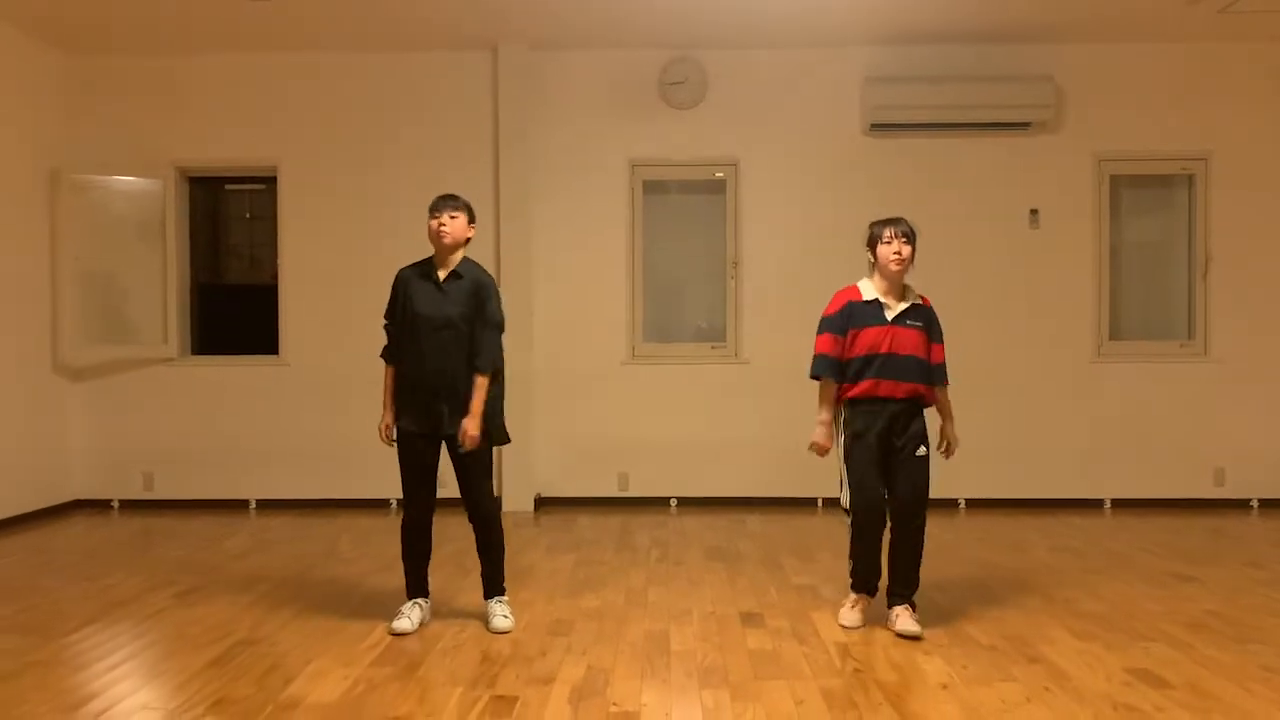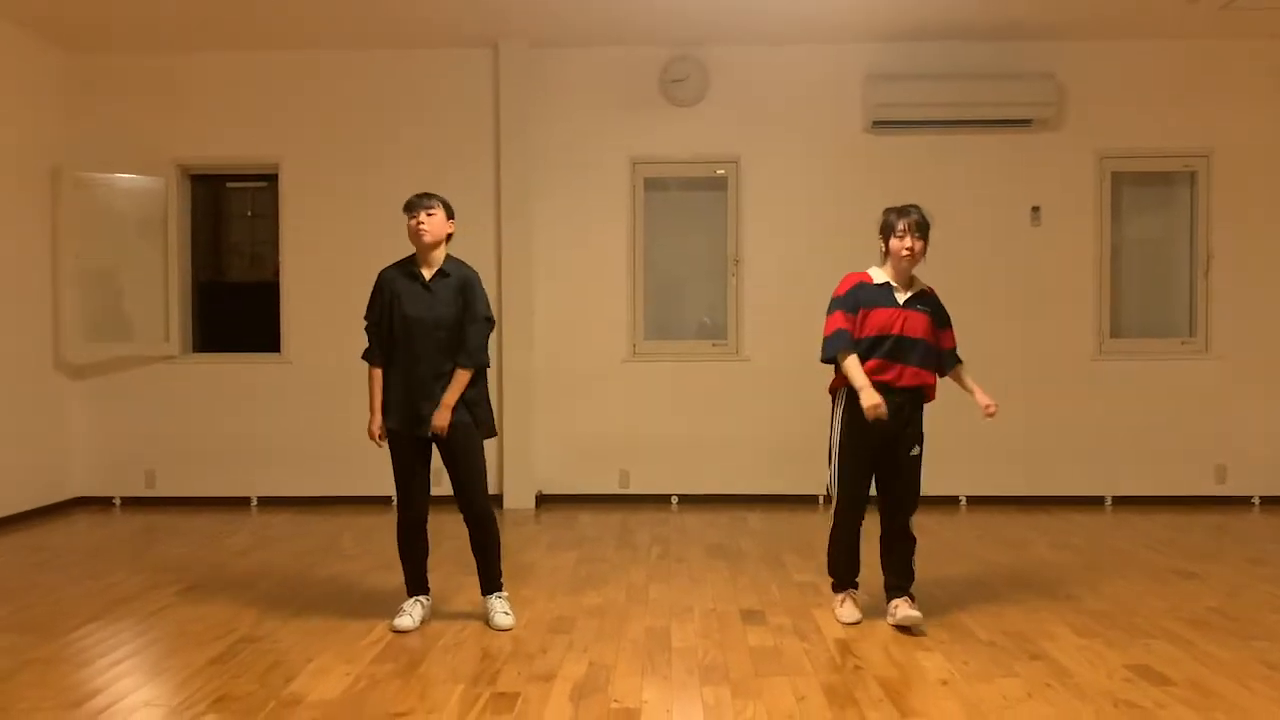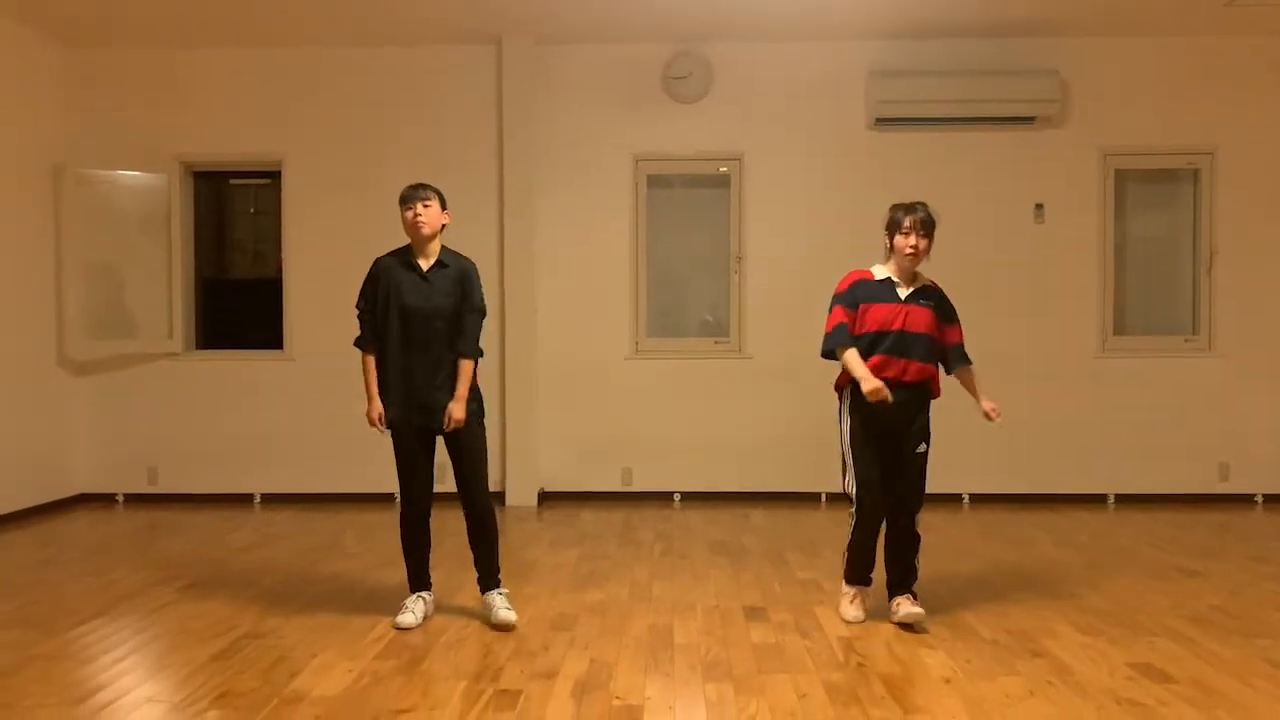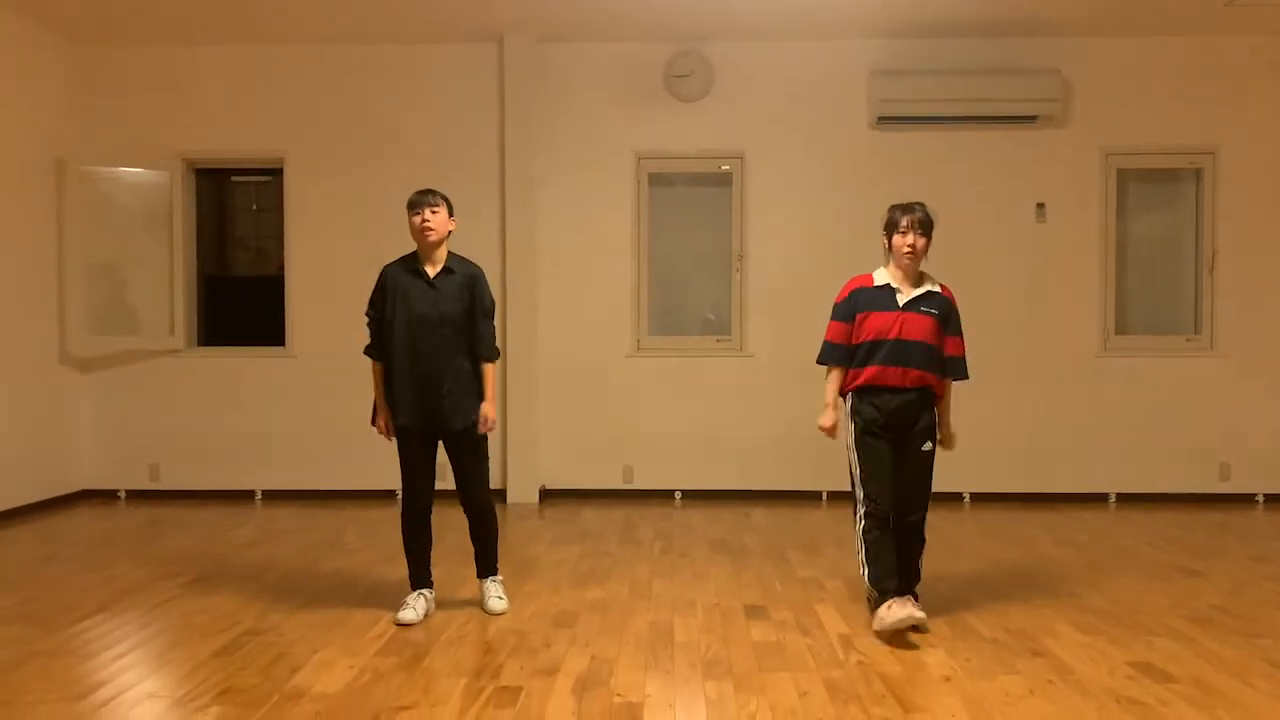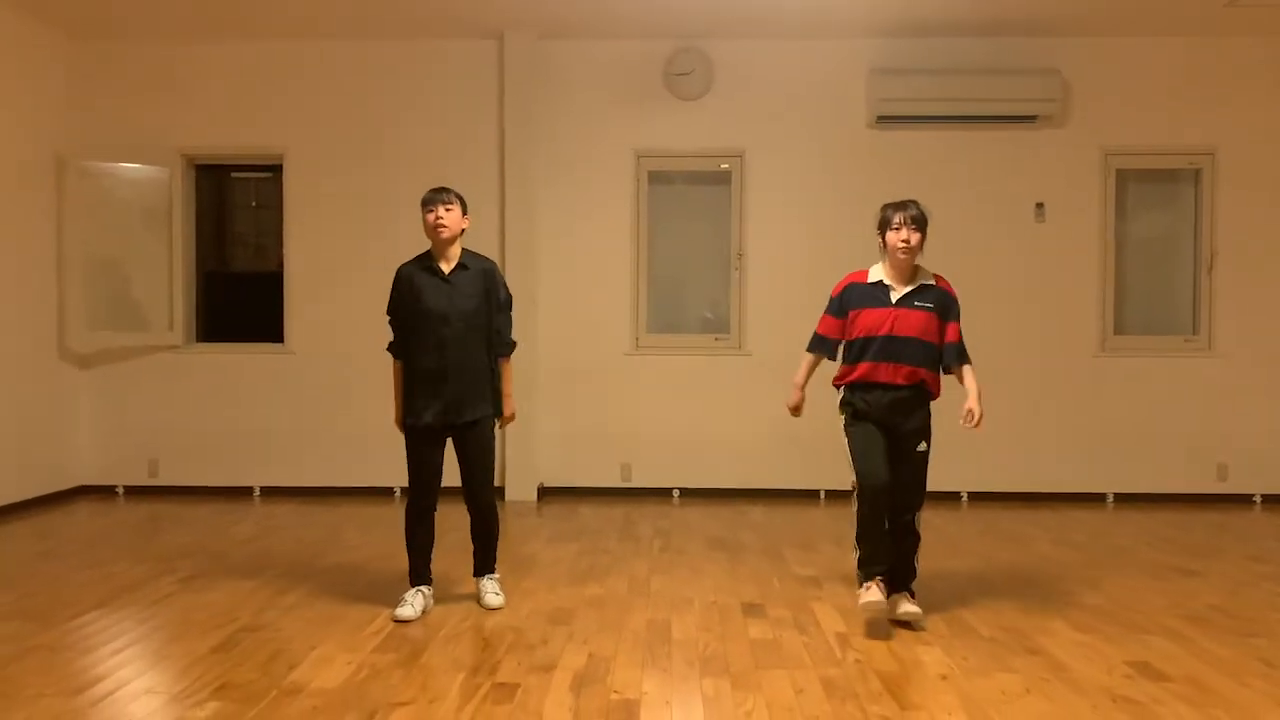
dt=0.2s
person 1, frame 1
left shoulder: (479, 283)
right shoulder: (406, 280)
left elbow: (486, 356)
right elbow: (393, 352)
left wrist: (475, 415)
right wrist: (388, 409)
left hip: (465, 412)
right hip: (415, 413)
left knee: (482, 508)
right knee: (416, 511)
left ankle: (496, 597)
right ankle: (417, 598)
person 1, frame 2
left shoulder: (465, 279)
right shoulder: (389, 280)
left elbow: (472, 352)
right elbow: (377, 352)
left wrist: (446, 406)
right wrist: (376, 410)
left hip: (457, 409)
right hip: (403, 413)
left knee: (476, 504)
right knee: (410, 509)
left ankle: (494, 593)
right ankle: (417, 596)
person 1, frame 3
left shoulder: (462, 270)
right shoulder: (385, 270)
left elbow: (469, 341)
right elbow: (369, 338)
left wrist: (460, 398)
right wrist: (373, 396)
left hip: (457, 400)
right hip: (406, 403)
left knee: (477, 498)
right knee: (414, 503)
left ankle: (492, 590)
right ankle: (420, 592)
person 1, frame 4
left shoulder: (470, 276)
right shoulder: (392, 277)
left elbow: (485, 344)
right elbow: (378, 347)
left wrist: (488, 399)
right wrist: (381, 404)
left hip: (461, 405)
right hip: (411, 408)
left knee: (476, 497)
right knee: (416, 501)
left ankle: (490, 579)
right ankle: (421, 589)
person 1, frame 5
left shoulder: (485, 272)
right shoulder: (408, 276)
left elbow: (501, 341)
right elbow: (400, 346)
left wrist: (506, 396)
right wrist: (400, 402)
left hip: (475, 403)
right hip: (423, 403)
left knee: (480, 495)
right knee: (421, 498)
left ankle: (487, 576)
right ankle: (420, 586)
person 2, frame 1
left shoulder: (923, 311)
right shoulder: (846, 304)
left elbow: (934, 374)
right elbow: (828, 369)
left wrist: (948, 421)
right wrist: (824, 422)
left hip: (908, 419)
right hip: (861, 415)
left knee: (910, 511)
right knee: (867, 507)
left ankle: (902, 603)
right ankle: (860, 592)
person 2, frame 2
left shoulder: (929, 300)
right shoulder: (855, 287)
left elbow: (948, 357)
right elbow: (841, 346)
left wrist: (977, 392)
right wrist: (864, 390)
left hip: (908, 409)
right hip: (860, 408)
left knee: (900, 508)
right knee: (850, 503)
left ankle: (900, 596)
right ankle: (844, 588)
person 2, frame 3
left shoulder: (935, 297)
right shoulder: (857, 285)
left elbow: (954, 355)
right elbow: (840, 340)
left wrist: (980, 397)
right wrist: (865, 378)
left hip: (915, 406)
right hip: (866, 403)
left knee: (906, 506)
right knee: (870, 500)
left ankle: (902, 593)
right ankle: (856, 584)
person 2, frame 4
left shoulder: (941, 300)
right shoulder: (858, 292)
left elbow: (949, 366)
right elbow: (836, 354)
left wrist: (945, 419)
right wrist: (830, 405)
left hip: (918, 412)
right hip: (869, 408)
left knee: (912, 509)
right knee: (876, 504)
left ankle: (906, 593)
right ankle: (884, 597)
person 2, frame 5
left shoulder: (939, 293)
right shoulder: (852, 287)
left elbow: (955, 353)
right elbow: (823, 341)
left wrist: (972, 393)
right wrist: (799, 385)
left hip: (912, 407)
right hip: (863, 403)
left knee: (908, 503)
right knee: (873, 485)
left ankle: (902, 590)
right ankle: (873, 579)
